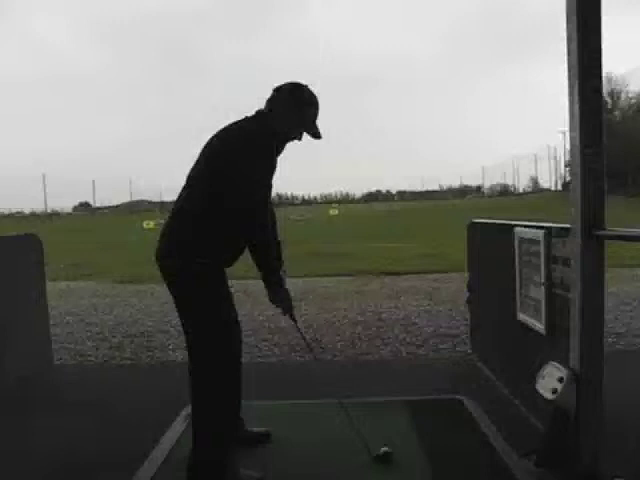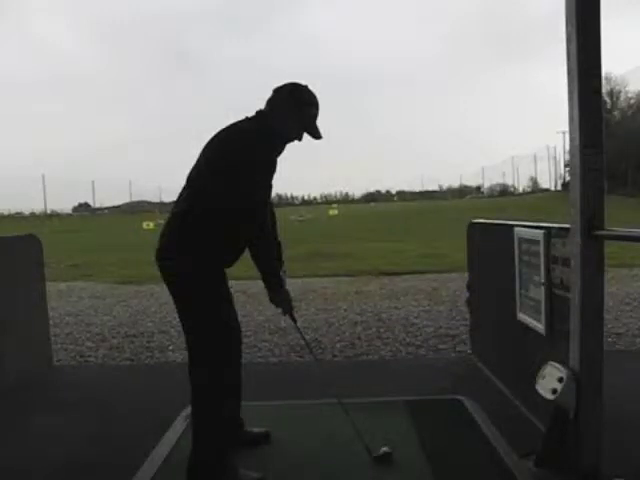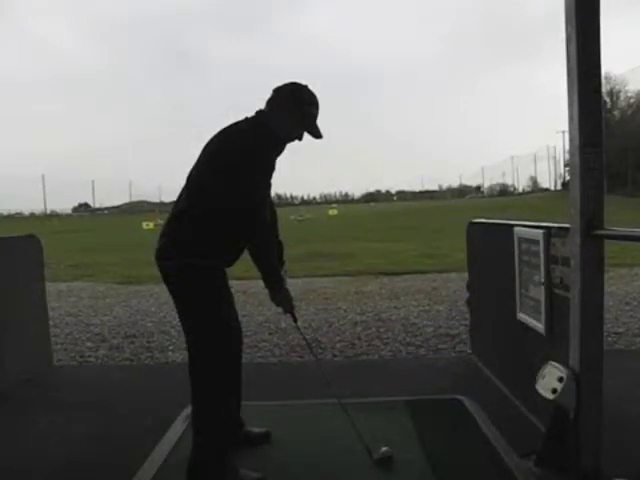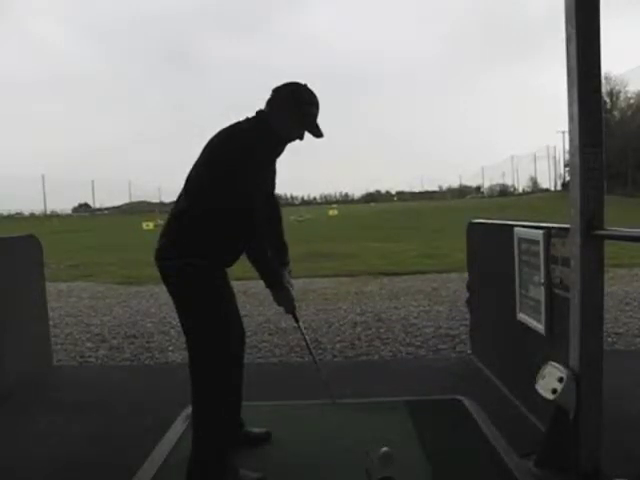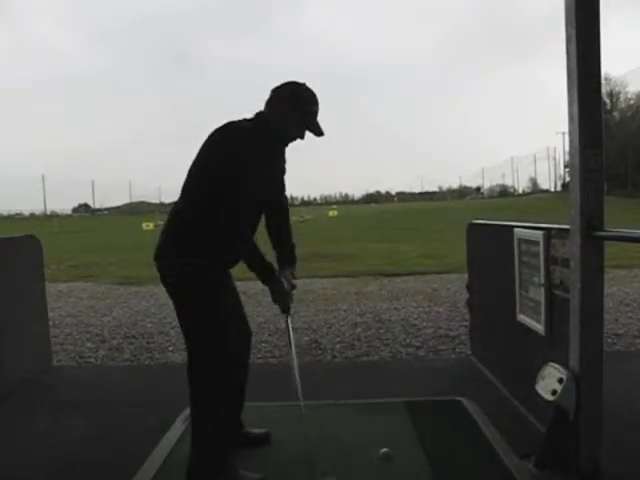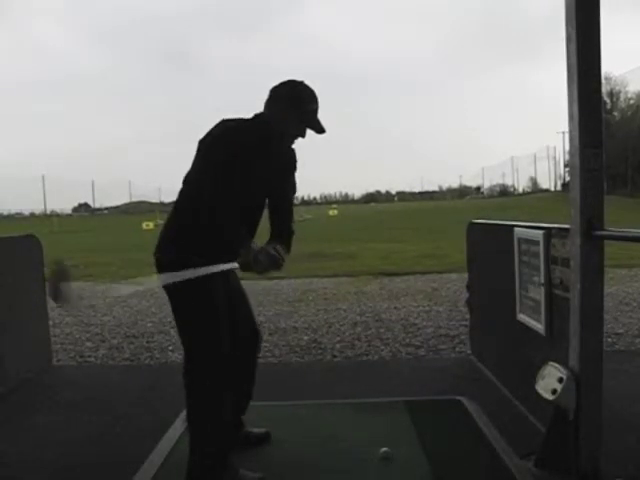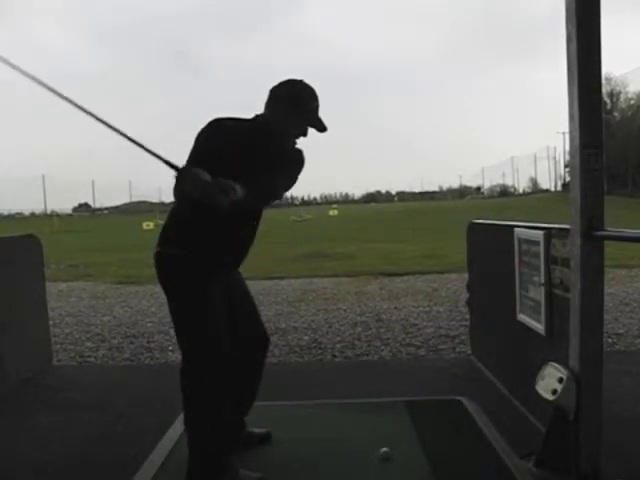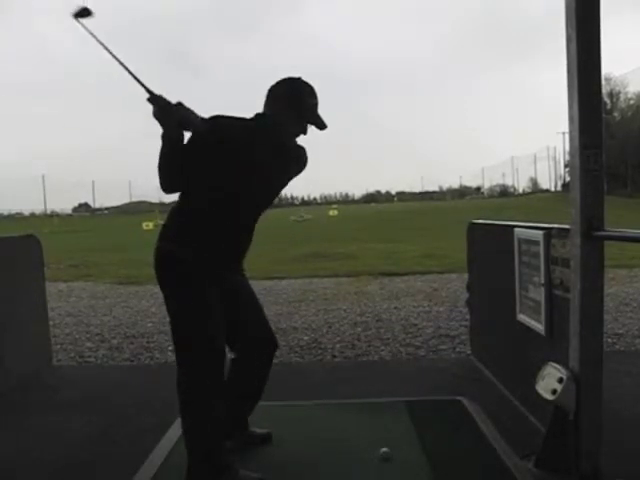
dt=0.7s
person 1, frame 1
left shoulder: (249, 142)
right shoulder: (248, 145)
left elbow: (257, 215)
right elbow: (255, 220)
left wrist: (276, 274)
right wrist: (275, 282)
left hip: (195, 257)
right hip: (192, 260)
left knee: (225, 344)
right knee: (214, 354)
left ankle: (229, 427)
person 1, frame 2
left shoulder: (250, 142)
right shoulder: (248, 146)
left elbow: (257, 216)
right elbow: (254, 221)
left wrist: (276, 272)
right wrist: (274, 281)
left hip: (195, 256)
right hip: (191, 260)
left knee: (225, 344)
right knee: (214, 355)
left ankle: (228, 428)
person 1, frame 3
left shoulder: (252, 143)
right shoulder: (247, 146)
left elbow: (260, 212)
right elbow: (252, 222)
left wrist: (278, 266)
right wrist: (275, 282)
left hip: (198, 257)
right hip: (190, 260)
left knee: (226, 344)
right knee: (213, 355)
left ankle: (228, 428)
person 1, frame 4
left shoulder: (258, 146)
right shoulder: (242, 146)
left elbow: (266, 209)
right elbow: (247, 224)
left wrist: (282, 264)
right wrist: (275, 283)
left hip: (202, 258)
right hip: (189, 260)
left knee: (230, 342)
right knee: (214, 355)
left ankle: (229, 428)
person 1, frame 5
left shoulder: (269, 151)
right shoulder: (233, 142)
left elbow: (276, 208)
right elbow: (230, 221)
left wrist: (286, 263)
right wrist: (269, 276)
left hip: (209, 260)
right hip: (188, 261)
left knee: (236, 341)
right knee: (213, 356)
left ankle: (228, 429)
person 1, frame 6
left shoulder: (281, 156)
right shoulder: (226, 138)
left elbow: (282, 207)
right elbow: (208, 206)
left wrist: (278, 245)
right wrist: (243, 249)
left hip: (217, 261)
right hip: (186, 258)
left knee: (244, 341)
right knee: (210, 357)
left ankle: (228, 428)
person 1, frame 7
left shoulder: (290, 157)
right shoulder: (222, 133)
left elbow: (269, 188)
right elbow: (183, 193)
left wrist: (236, 191)
right wrist: (196, 184)
left hip: (222, 263)
right hip: (185, 258)
left knee: (251, 342)
right knee: (207, 357)
left ankle: (229, 429)
person 1, frame 8
left shoulder: (292, 156)
right shoulder: (222, 129)
left elbow: (253, 175)
right elbow: (172, 182)
left wrist: (200, 130)
right wrist: (172, 132)
left hip: (225, 263)
right hip: (183, 257)
left knee: (259, 344)
right knee: (203, 360)
left ankle: (231, 427)
